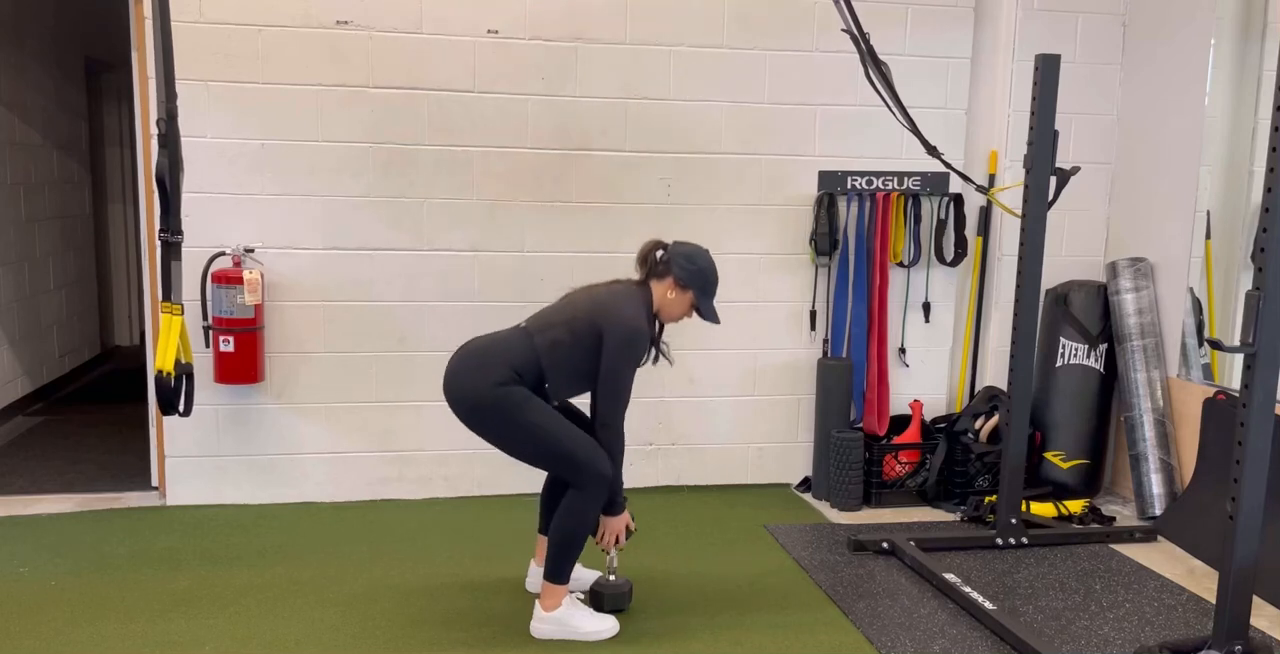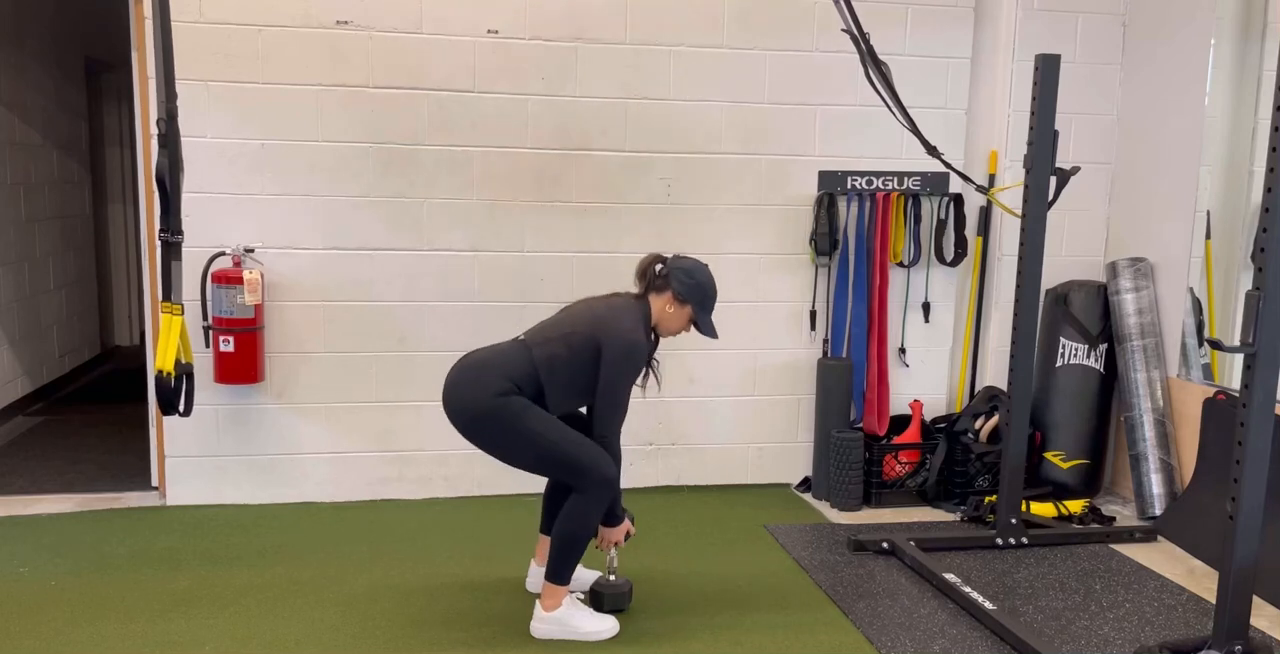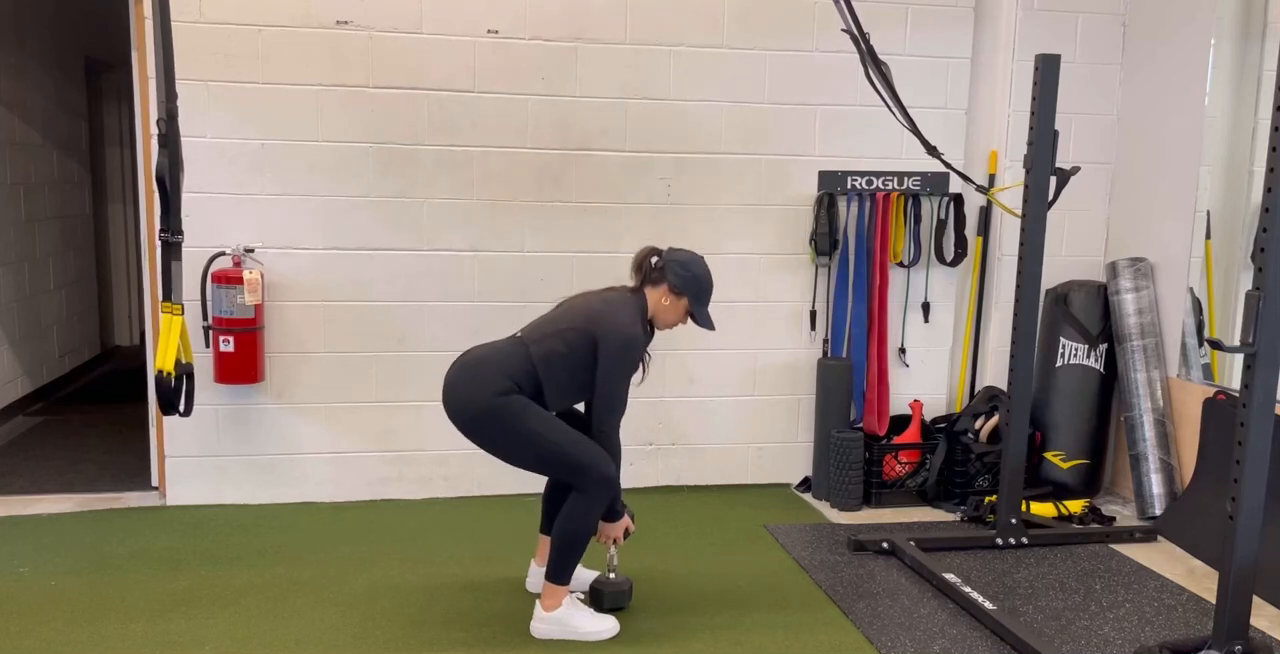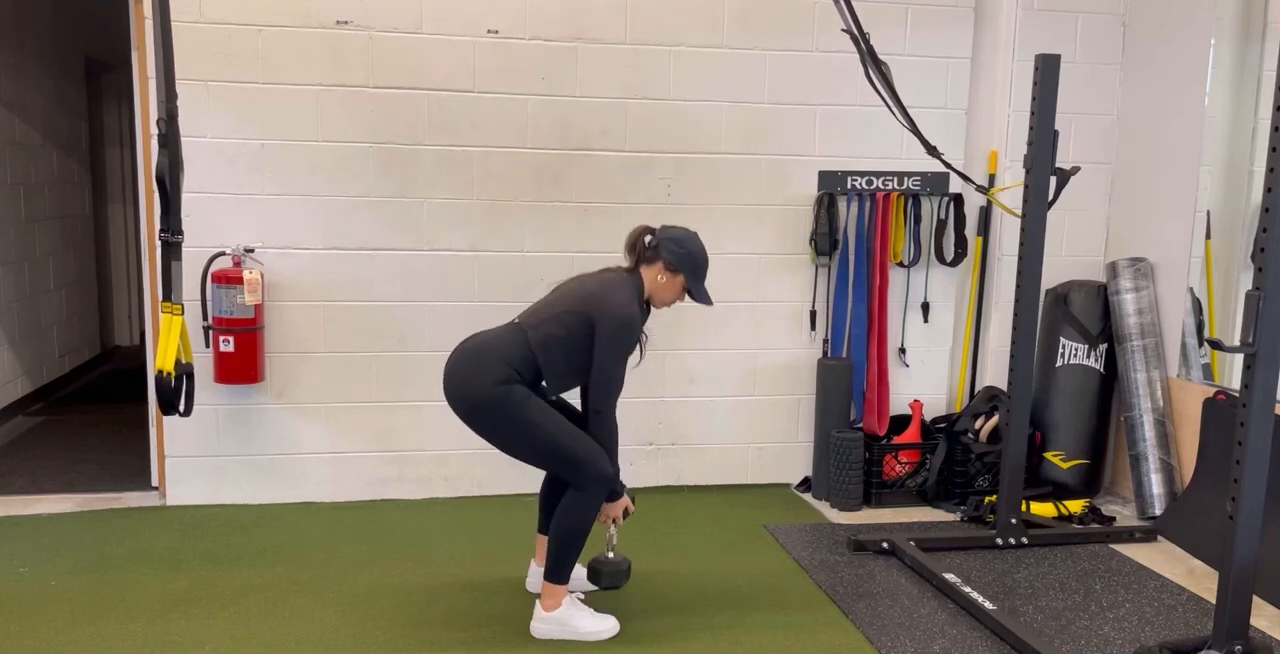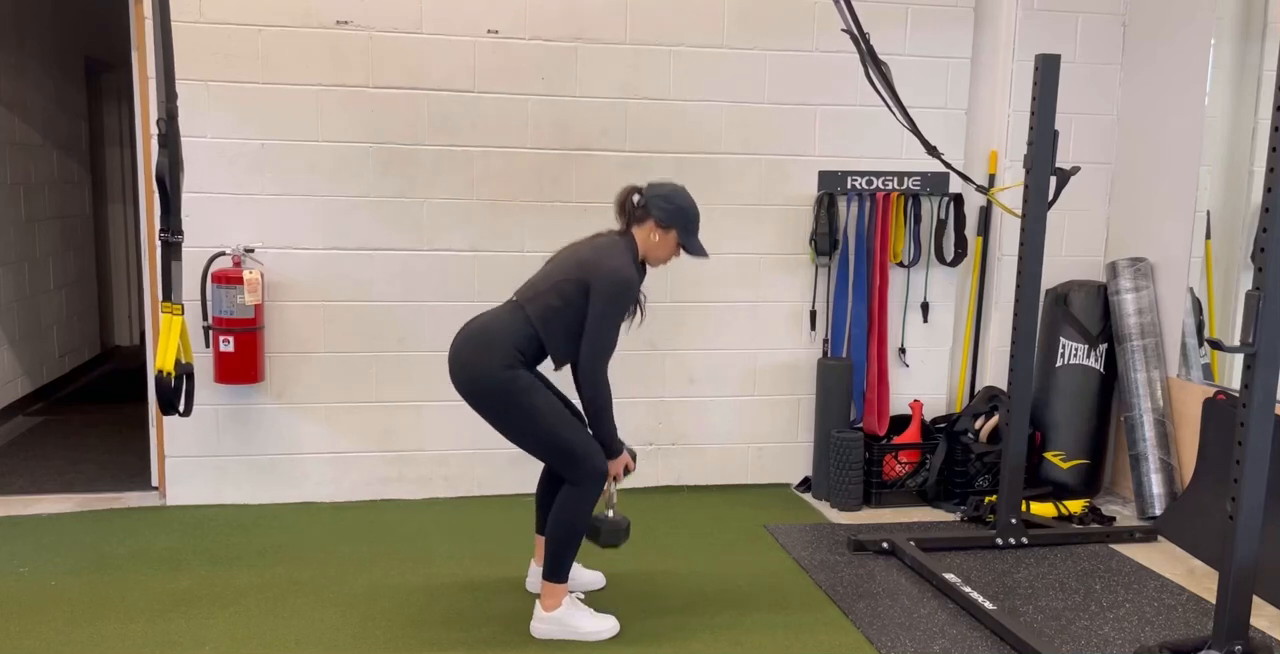
dt=0.1s
person 1, frame 1
left shoulder: (625, 299)
right shoulder: (630, 322)
left elbow: (601, 410)
right elbow: (609, 417)
left wrist: (608, 497)
right wrist: (613, 505)
left hip: (484, 371)
right hip: (483, 384)
left knee: (575, 449)
right knee: (591, 473)
left ankle: (545, 562)
right ankle: (551, 607)
person 1, frame 2
left shoulder: (622, 312)
right shoulder: (627, 336)
left elbow: (596, 422)
right elbow: (608, 428)
right wrist: (613, 514)
left hip: (483, 381)
right hip: (483, 397)
left knee: (578, 448)
right knee: (595, 474)
left ankle: (545, 564)
right ankle: (552, 608)
person 1, frame 3
left shoulder: (618, 307)
right shoulder: (625, 329)
left elbow: (595, 417)
right elbow: (607, 423)
right wrist: (613, 510)
left hip: (483, 379)
right hip: (482, 395)
left knee: (577, 449)
right knee: (595, 473)
left ankle: (545, 563)
right ankle: (552, 608)
person 1, frame 4
left shoulder: (612, 285)
right shoulder: (622, 307)
left elbow: (592, 395)
right elbow: (601, 405)
left wrist: (608, 480)
right wrist: (613, 489)
left hip: (483, 367)
right hip: (484, 382)
left knee: (573, 448)
right knee: (591, 473)
left ankle: (546, 564)
right ankle: (552, 609)
person 1, frame 5
left shoulder: (608, 251)
right shoulder: (619, 272)
left elbow: (582, 357)
right elbow: (592, 368)
left wrist: (602, 444)
right wrist: (612, 449)
left hip: (486, 350)
right hip: (489, 365)
left knee: (570, 442)
right knee: (586, 467)
left ankle: (545, 564)
right ankle: (552, 608)
